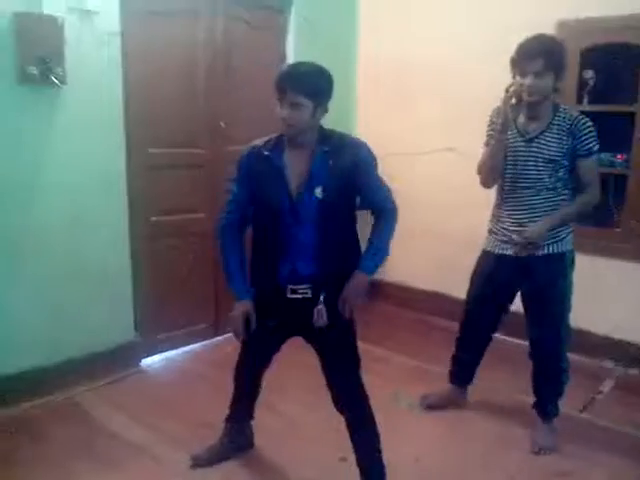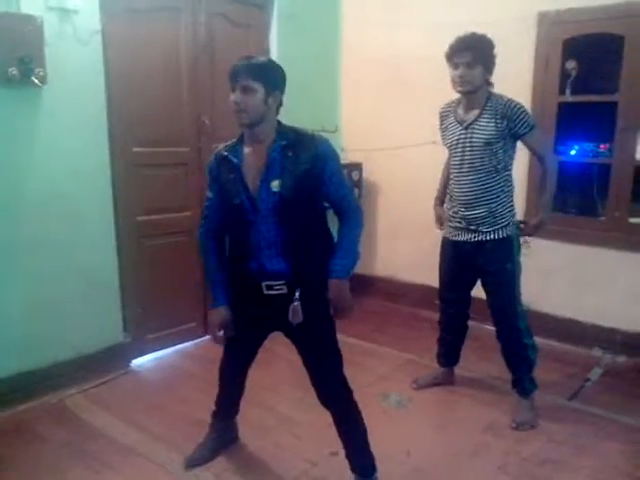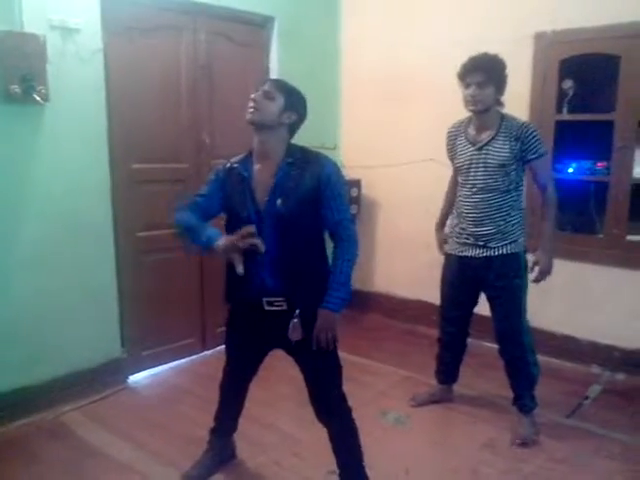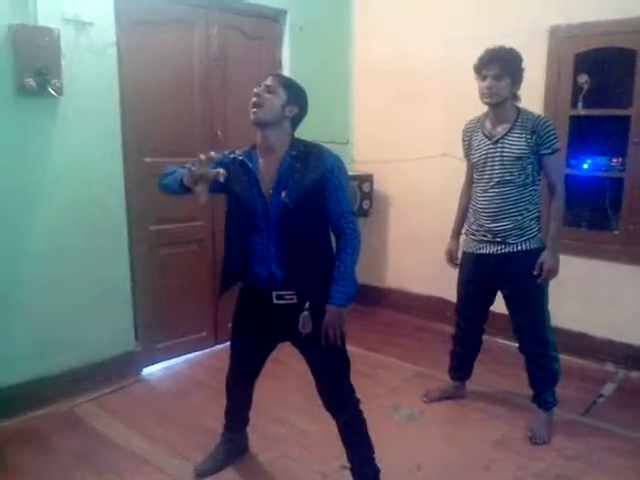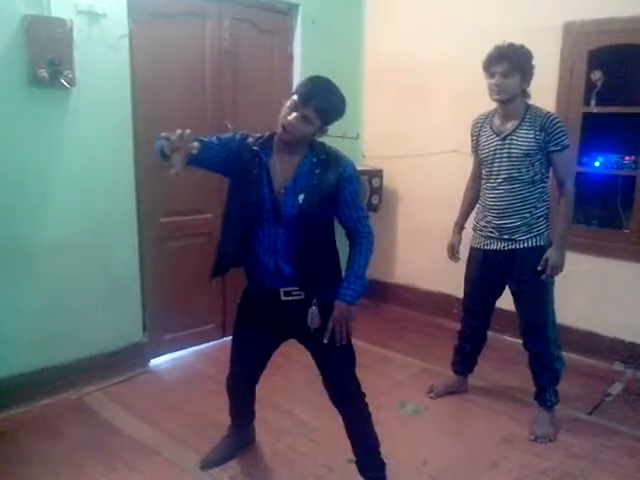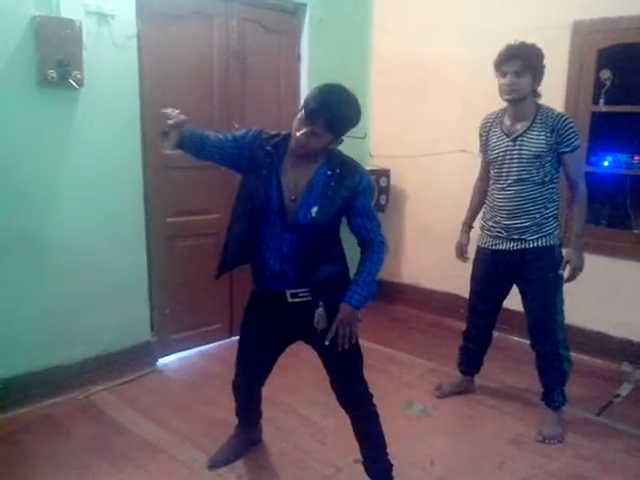
dt=0.7s
person 1, frame 1
left shoulder: (352, 155)
right shoulder: (256, 159)
left elbow: (386, 212)
right elbow: (230, 228)
left wrist: (365, 270)
right wrist: (241, 293)
left hip: (329, 296)
right hip: (269, 297)
left knee: (348, 391)
right knee: (248, 368)
right ankle: (237, 433)
person 1, frame 2
left shoulder: (312, 151)
right shoulder: (222, 162)
left elbow: (350, 213)
right elbow: (210, 233)
left wrist: (339, 274)
right wrist: (218, 300)
left hip: (304, 291)
right hip: (247, 293)
left knee: (332, 387)
right knee: (232, 366)
right ankle: (222, 428)
person 1, frame 3
left shoulder: (319, 171)
right shoulder: (231, 174)
left elbow: (346, 240)
right elbow: (183, 216)
left wrist: (331, 306)
right wrist: (217, 239)
left hip: (304, 309)
right hip: (248, 307)
left knee: (330, 404)
right knee: (232, 383)
right ankle: (220, 444)
person 1, frame 4
left shoulder: (322, 164)
right shoulder: (235, 165)
left elbow: (348, 234)
right elbow: (166, 179)
left wrist: (337, 301)
right wrist: (191, 177)
left hip: (311, 303)
right hip: (255, 301)
left knee: (339, 398)
right knee: (239, 379)
right ankle: (233, 439)
person 1, frame 5
left shoulder: (337, 171)
right shoulder: (244, 151)
left elbow: (362, 237)
right elbow: (190, 146)
left wrist: (347, 298)
right wrist: (175, 146)
left hip: (316, 300)
right hip: (260, 297)
left knee: (346, 395)
right knee: (239, 378)
right ankle: (241, 430)
person 1, frame 6
left shoulder: (351, 179)
right shoulder: (259, 148)
left elbow: (374, 245)
right elbow: (209, 144)
left wrist: (353, 301)
right wrist: (182, 132)
left hip: (324, 302)
right hip: (268, 299)
left knee: (354, 396)
right knee: (245, 380)
right ankle: (248, 430)
person 2, frame 1
left shoulder: (576, 126)
right shoulder: (500, 118)
left elbow: (591, 192)
right elbow: (487, 178)
left wrist: (546, 224)
right wrist: (504, 125)
left hip: (548, 252)
right hip: (499, 246)
left knee: (548, 339)
right knee: (475, 322)
left ankle: (545, 416)
right ankle: (457, 388)
person 2, frame 2
left shoulder: (508, 111)
right shoulder: (446, 114)
left elbow: (547, 159)
left wrist: (540, 213)
right wrist: (438, 201)
left hip: (497, 235)
right hip: (455, 234)
left knee: (508, 315)
right knee: (451, 307)
left ankle: (525, 392)
right ankle: (446, 367)
person 2, frame 3
left shoulder: (521, 134)
right shoulder: (455, 134)
left elbow: (547, 191)
left wrist: (545, 248)
right wrist: (440, 224)
left hip: (505, 254)
right hip: (460, 251)
left knee: (513, 333)
right knee: (451, 323)
left ankle: (525, 410)
right ankle: (444, 385)
person 2, frame 4
left shoulder: (537, 128)
right shoulder: (471, 130)
left elbow: (556, 190)
left wrist: (551, 247)
right wrist: (454, 234)
left hip: (523, 251)
right hip: (477, 248)
left knee: (534, 332)
right knee: (467, 322)
left ankle: (545, 407)
right ankle: (457, 381)
person 2, frame 5
left shoulder: (547, 125)
right shoulder: (480, 125)
left elbow: (566, 187)
left wrist: (558, 244)
right wrist: (458, 226)
left hip: (530, 246)
right hip: (485, 243)
left knee: (538, 328)
right knee: (473, 316)
left ankle: (546, 404)
right ankle: (460, 376)
person 2, frame 6
left shoulder: (558, 125)
right shoulder: (489, 125)
left elbow: (577, 187)
left wrist: (576, 244)
right wrist: (465, 227)
left hip: (539, 247)
right hip: (492, 243)
left knee: (546, 329)
right knee: (478, 316)
left ankle: (554, 405)
right ankle: (466, 376)
